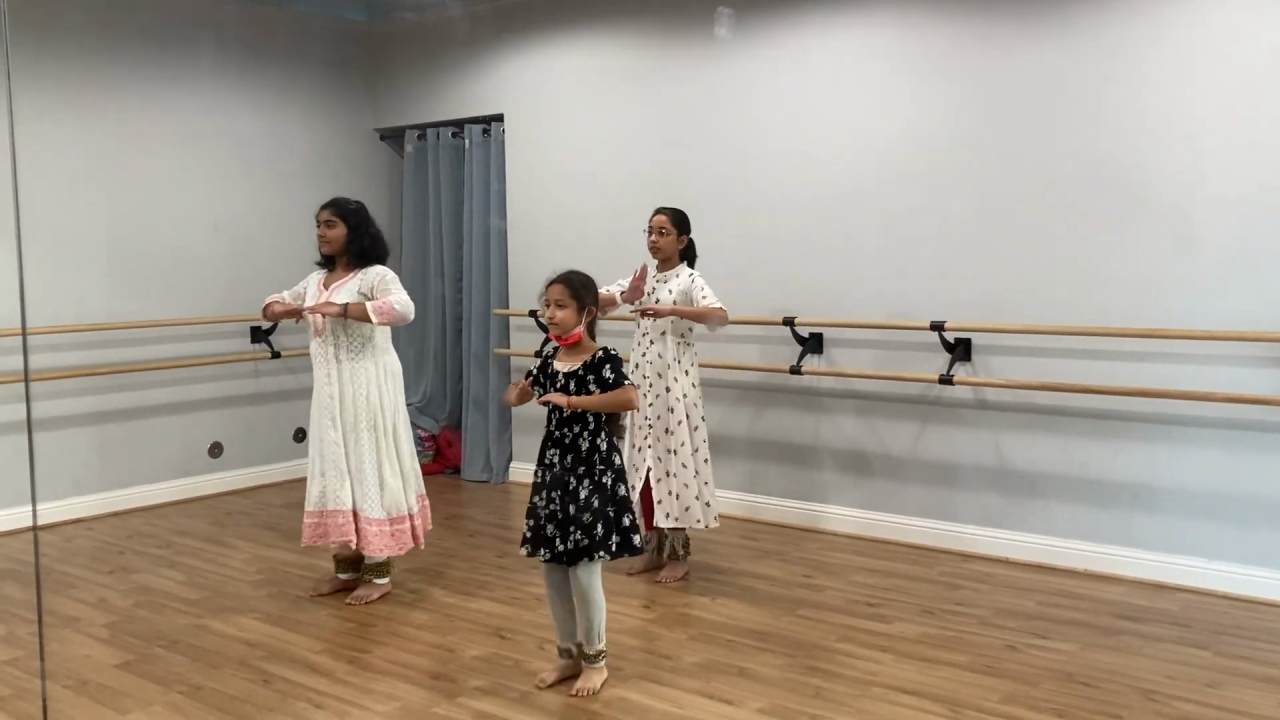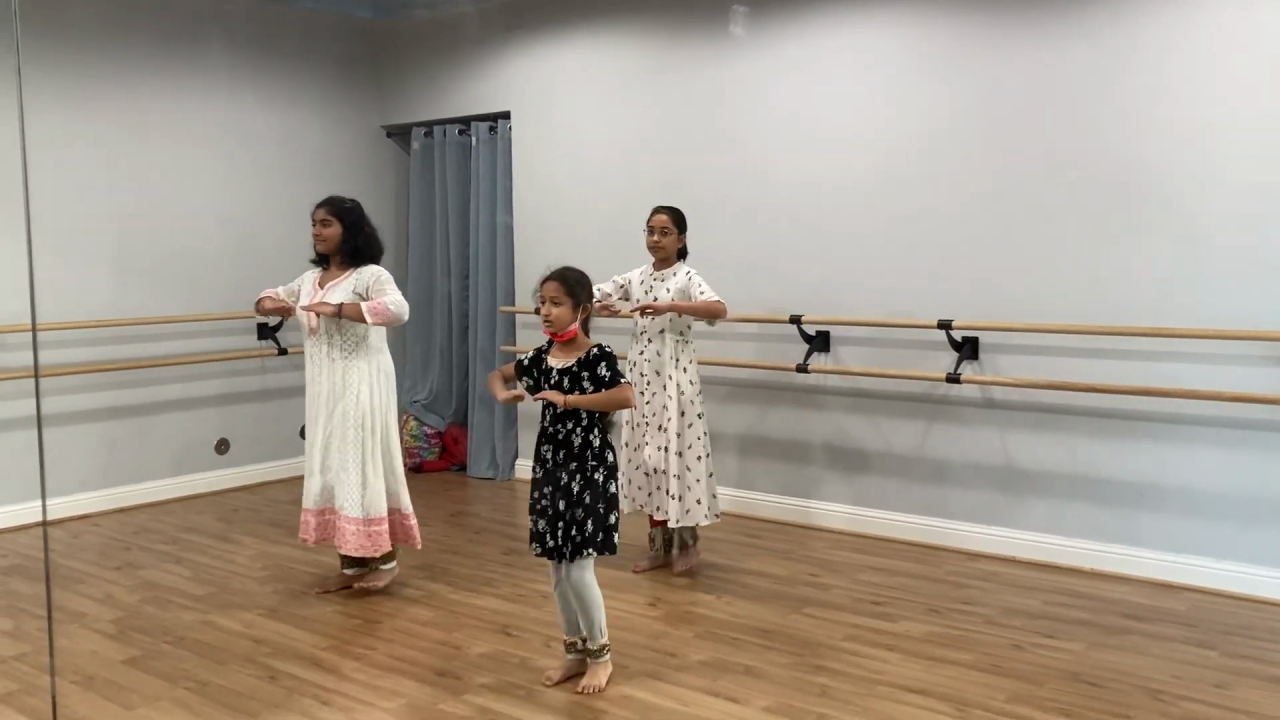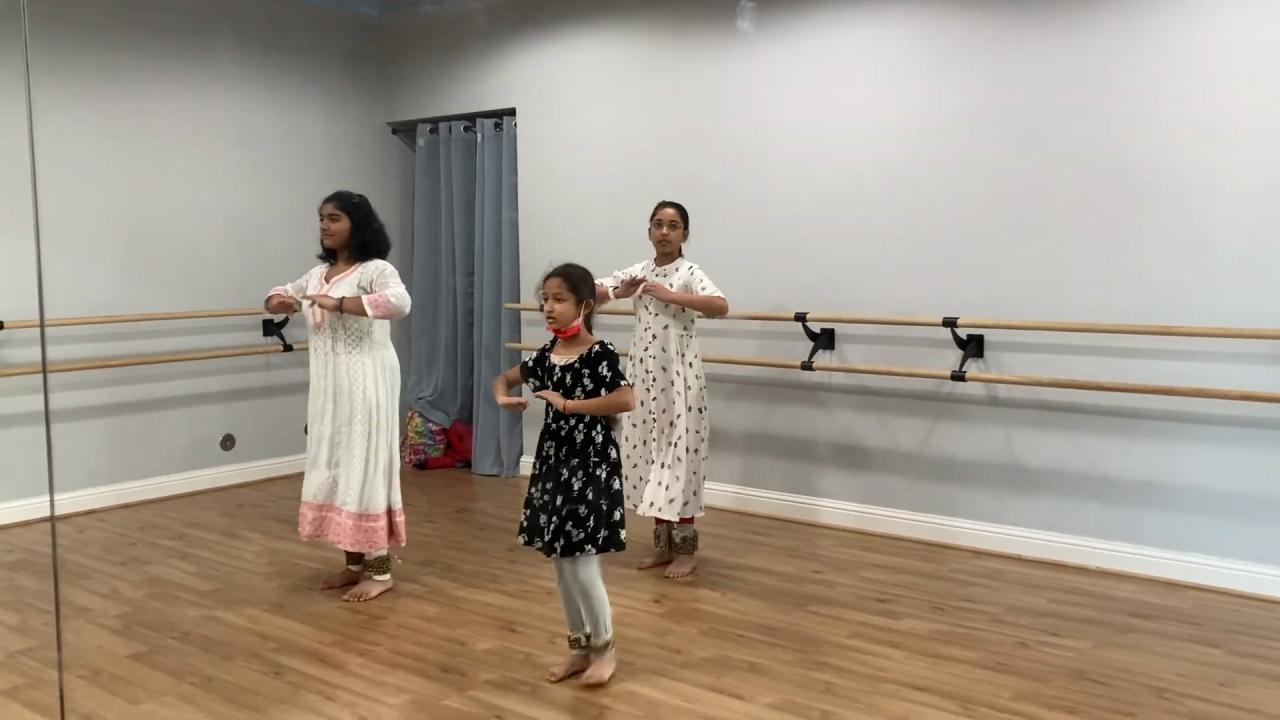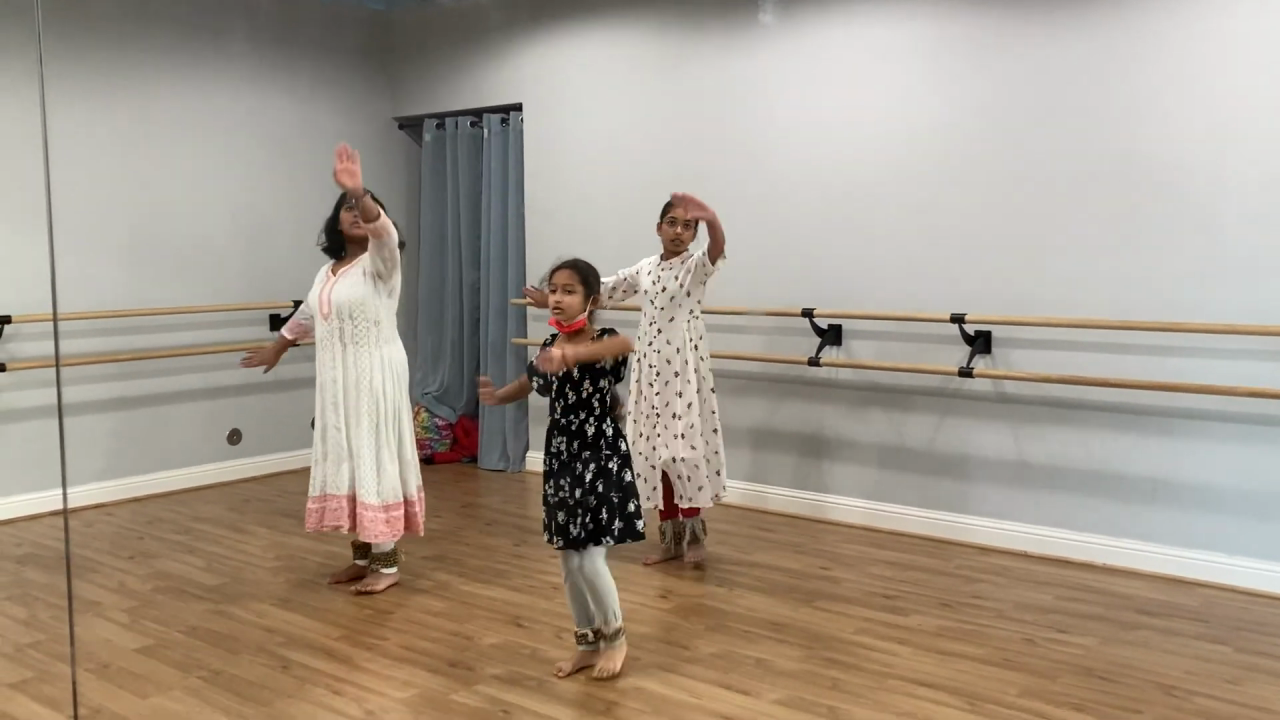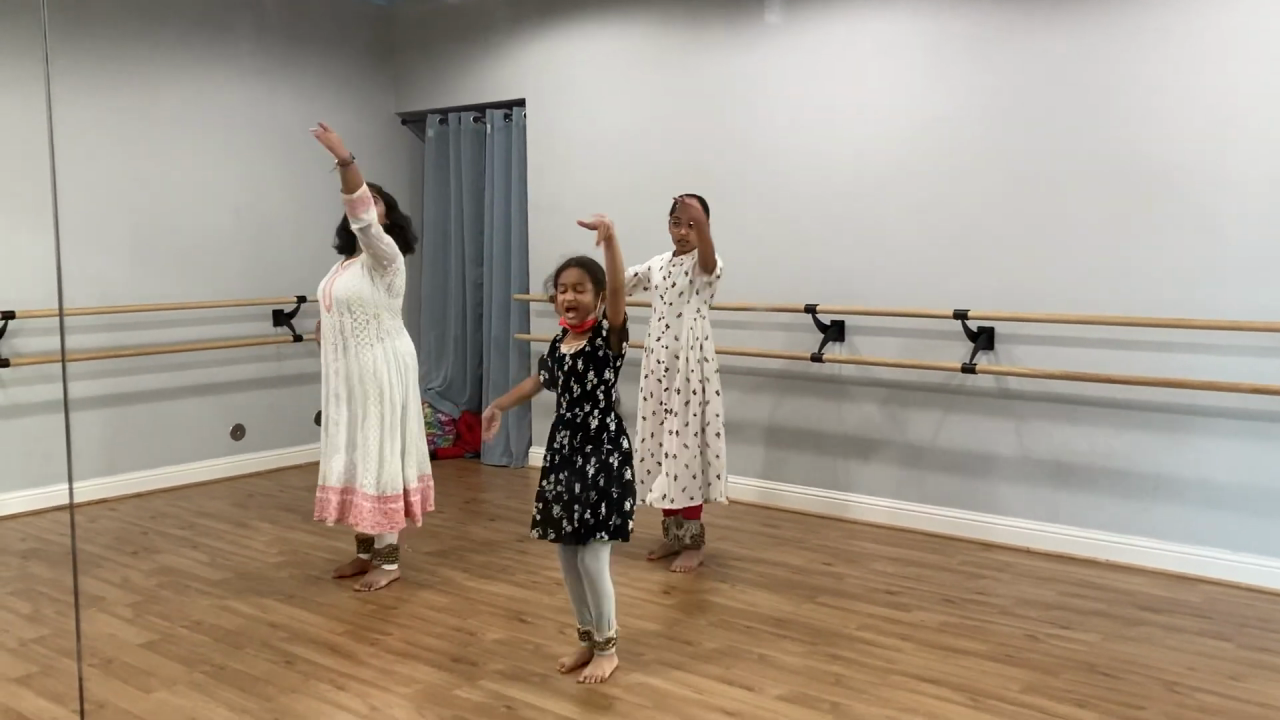
dt=0.4s
person 1, frame 1
left shoulder: (603, 359)
right shoulder: (549, 360)
left elbow: (630, 398)
right elbow: (513, 391)
left wrist: (572, 401)
right wrist: (518, 397)
left hip: (593, 473)
right hip: (553, 470)
left knee: (584, 572)
right knee: (552, 571)
left ankle: (595, 661)
right ankle: (569, 654)
person 1, frame 2
left shoulder: (598, 357)
right shoulder: (541, 356)
left elbow: (626, 397)
right elbow: (498, 374)
left wrist: (568, 399)
right wrist: (503, 394)
left hip: (588, 468)
right hip: (550, 466)
left knee: (577, 569)
right knee: (557, 568)
left ankle: (600, 655)
right ankle: (576, 651)
person 1, frame 3
left shoulder: (600, 355)
right shoulder: (545, 354)
left elbow: (626, 400)
right elbow: (504, 378)
left wrist: (570, 405)
right wrist: (503, 398)
left hip: (592, 466)
right hip: (552, 463)
left knee: (582, 567)
right knee: (562, 565)
left ankle: (603, 651)
right ankle: (580, 648)
person 1, frame 4
left shoulder: (602, 342)
right shoulder: (549, 349)
left elbow: (623, 344)
right elbow: (526, 385)
left wrist: (567, 353)
right wrist: (489, 395)
left hip: (601, 459)
right hip: (561, 458)
left knee: (589, 561)
right knee: (569, 561)
left ankle: (613, 637)
right ankle: (589, 642)
person 1, frame 5
left shoulder: (607, 337)
right shoulder: (558, 345)
left elbow: (618, 299)
right elbow: (537, 383)
left wrist: (609, 241)
right wrist: (497, 409)
left hip: (602, 455)
right hip: (562, 453)
left knee: (590, 559)
right knee: (568, 558)
left ankle: (607, 647)
right ankle: (589, 637)
person 2, frame 1
left shoulder: (376, 276)
right shoulder: (316, 280)
left elbow: (403, 309)
right elbow: (274, 303)
left wrist: (342, 309)
right wrist: (280, 309)
left hip: (369, 388)
right hip: (330, 391)
left knee: (371, 469)
right knee: (332, 472)
left ankle: (379, 574)
right ankle: (347, 567)
person 2, frame 2
left shoulder: (371, 275)
right shoulder: (310, 279)
left elbow: (398, 309)
right elbow: (270, 297)
left wrist: (337, 309)
right wrist: (271, 305)
left hip: (362, 386)
right hip: (324, 389)
left knee: (360, 468)
right knee: (330, 470)
left ankle: (384, 557)
right ankle: (352, 565)
person 2, frame 3
left shoulder: (376, 270)
right shoulder: (319, 274)
left elbow: (399, 303)
right elbow: (281, 295)
left wrist: (338, 304)
right wrist: (280, 301)
left hip: (366, 384)
right hip: (329, 386)
left knee: (365, 466)
right knee: (334, 466)
left ankle: (380, 570)
right ankle: (355, 562)
person 2, frame 4
left shoulder: (381, 263)
right shoulder: (328, 271)
left elbow: (383, 233)
right elbow: (306, 316)
left wrist: (360, 193)
right wrist: (276, 349)
left hip: (375, 377)
right hip: (336, 380)
left knee: (375, 461)
right knee: (343, 462)
left ankle: (387, 564)
right ankle: (362, 556)
person 2, frame 5
left shoulder: (386, 255)
right shoulder: (344, 263)
left elbow: (360, 217)
left wrist: (344, 160)
right wrist: (326, 333)
left hip: (381, 371)
right hip: (347, 373)
left knee: (378, 457)
right knee: (350, 456)
left ankle: (388, 560)
right ankle: (365, 551)
person 3, frame 1
left shoulder: (689, 280)
right shoulder: (642, 279)
left elbow: (720, 316)
right elbow: (596, 301)
left wrist: (671, 310)
right wrist: (624, 297)
left hip: (675, 380)
right hip: (641, 379)
left knee: (675, 460)
right knee: (644, 463)
left ankle: (677, 555)
right ankle: (654, 548)
person 3, frame 2
left shoulder: (687, 278)
right shoulder: (635, 278)
left elbow: (719, 310)
right elbow: (589, 294)
left wrist: (670, 306)
right wrist: (599, 305)
left hip: (675, 378)
right hip: (641, 378)
left knee: (673, 457)
right knee: (647, 459)
left ankle: (687, 538)
right ankle: (660, 546)
person 3, frame 3
left shoulder: (690, 273)
right shoulder: (637, 272)
left elbow: (720, 306)
right elbow: (591, 291)
left wrist: (668, 294)
right wrist: (622, 291)
left hip: (679, 374)
right hip: (644, 374)
left knee: (676, 454)
right knee: (650, 454)
left ankle: (686, 547)
right ankle: (664, 543)
person 3, frame 4
left shoulder: (697, 266)
right shoulder: (644, 269)
left elbow: (717, 249)
right elbow: (603, 290)
left wrist: (711, 220)
right wrist: (552, 301)
left hip: (685, 370)
right hip: (650, 369)
left knee: (683, 448)
right knee: (655, 450)
left ankle: (694, 533)
right ankle: (672, 538)
person 3, frame 5
left shoulder: (704, 259)
right shoulder: (656, 265)
left elbow: (709, 267)
left wrist: (700, 231)
left hip: (691, 364)
right hip: (658, 364)
left knee: (685, 443)
right knee: (659, 444)
left ankle: (693, 541)
right ankle: (673, 533)
